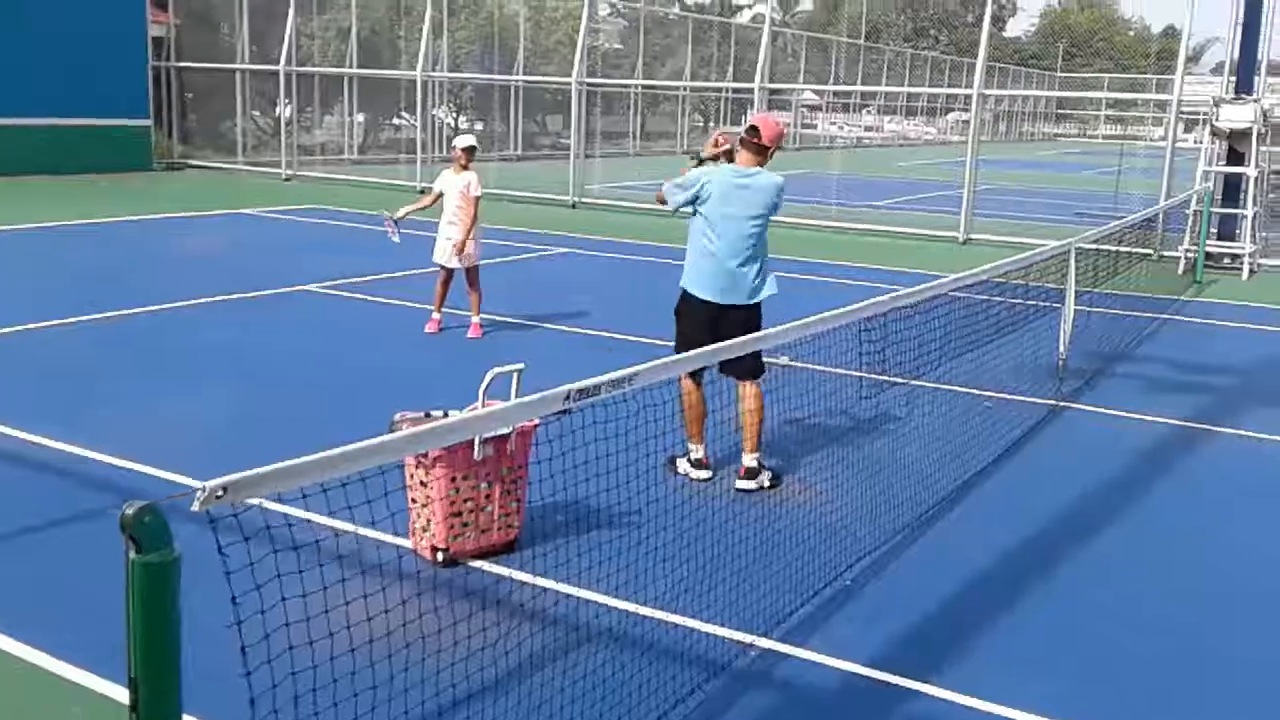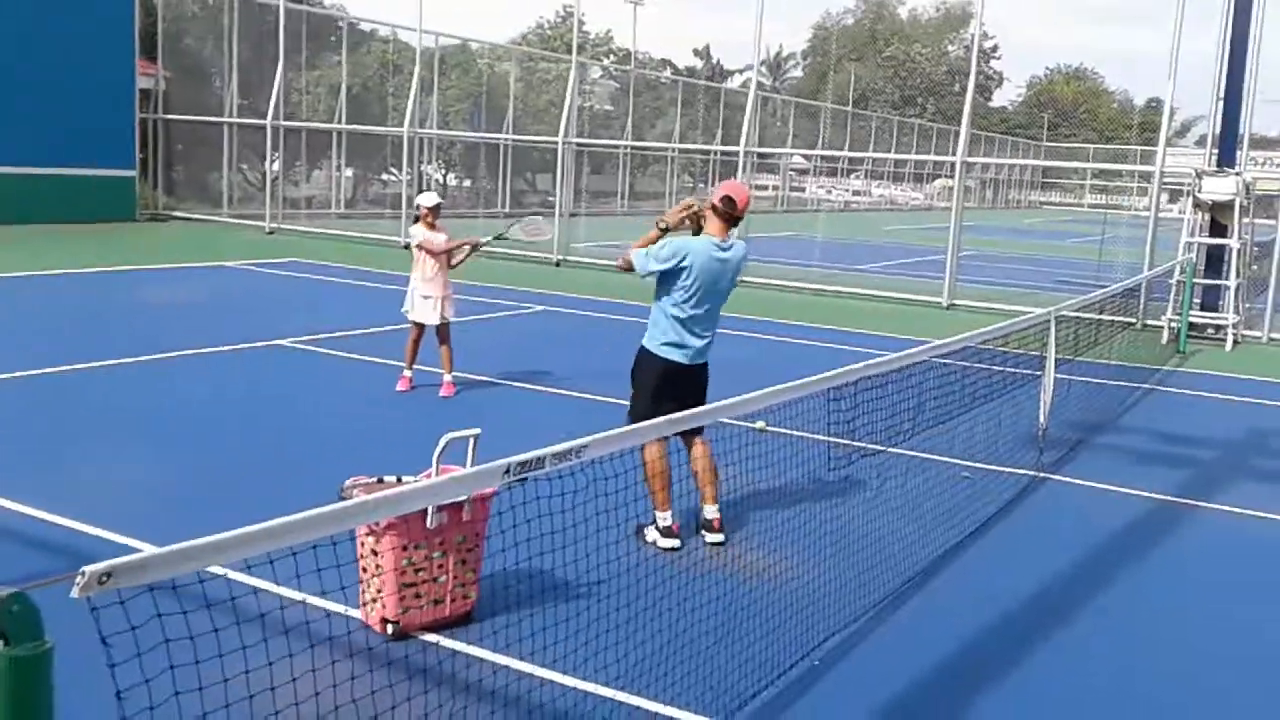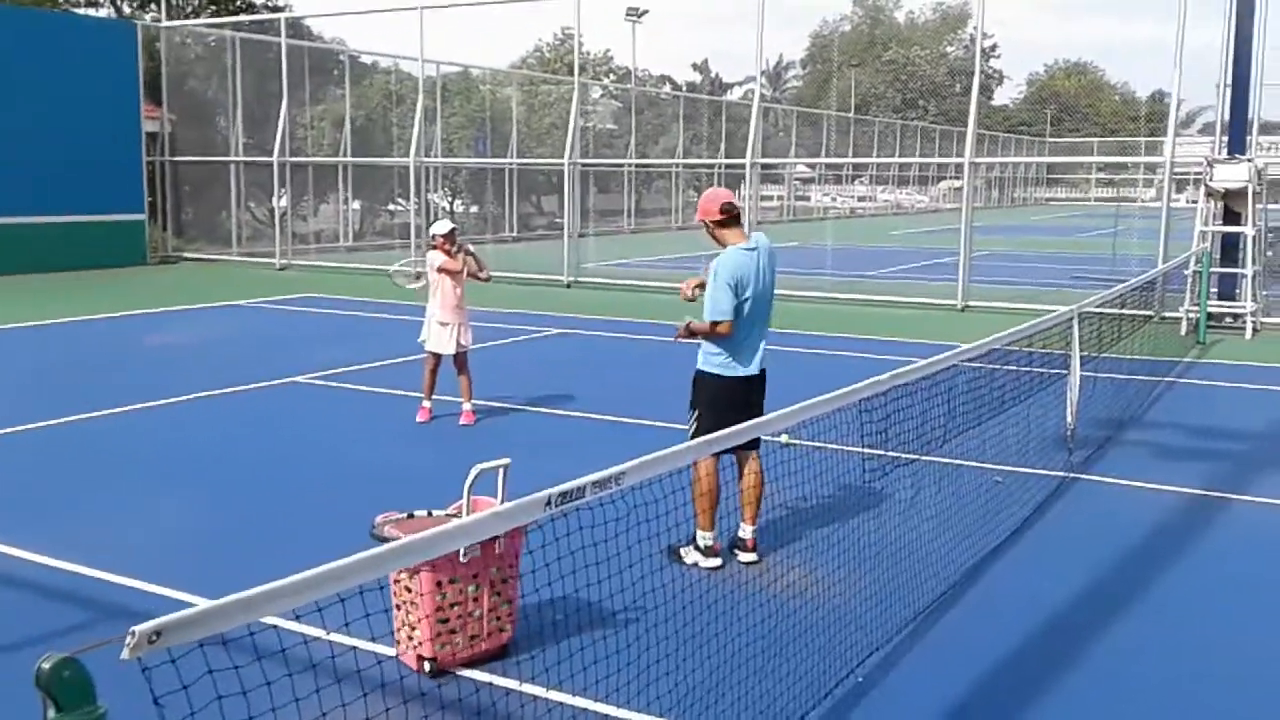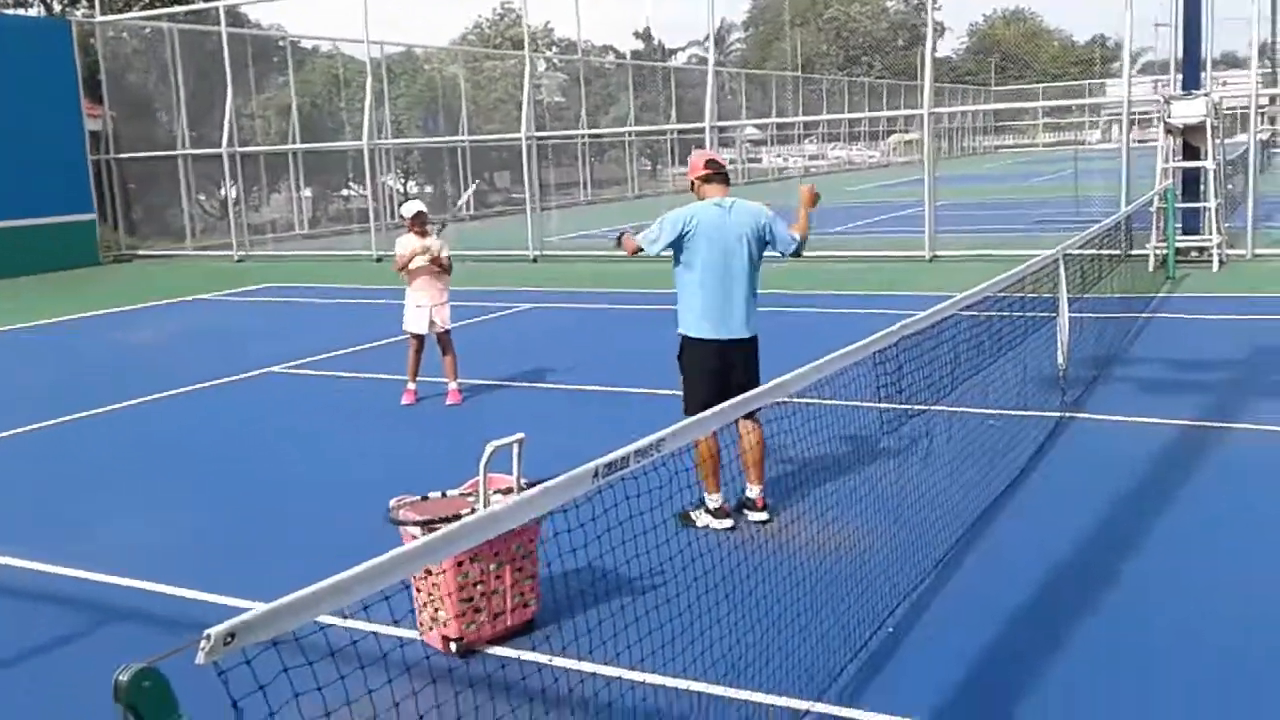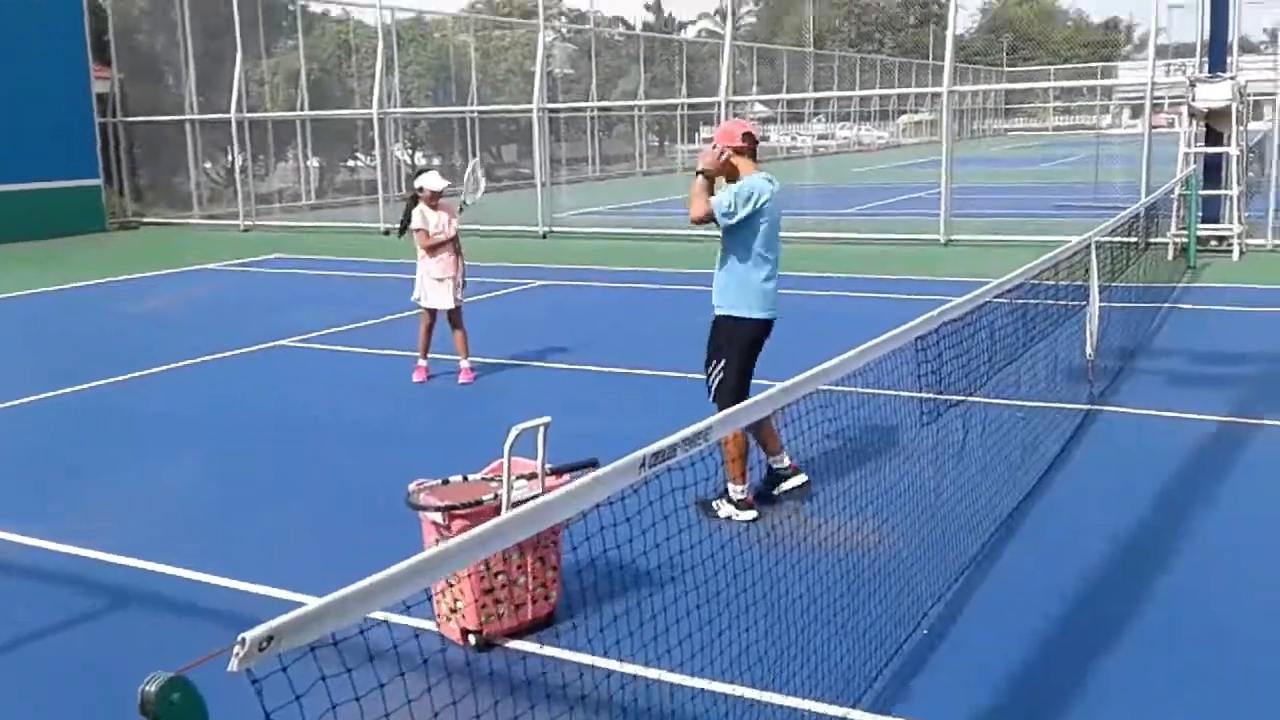
dt=0.7s
person 1, frame 1
left shoulder: (705, 178)
right shoulder: (774, 184)
left elbow: (663, 196)
left wrist: (703, 158)
right wrist: (730, 160)
left hip: (700, 294)
right hip: (745, 297)
left knee: (691, 375)
right knee: (749, 379)
left ankle: (697, 458)
right ankle: (751, 466)
person 1, frame 2
left shoulder: (682, 248)
right shoulder: (738, 252)
left elbow: (626, 262)
left wrist: (664, 225)
right wrist: (696, 227)
left hip: (659, 355)
right hip: (696, 358)
left knee: (652, 438)
right knee: (694, 434)
left ankle: (664, 525)
right ankle: (712, 518)
person 1, frame 3
left shoulder: (724, 266)
right shoulder: (764, 246)
left elbow: (723, 327)
left wrist: (692, 328)
right wrist: (703, 284)
left hip: (719, 373)
right hip: (753, 371)
left knee: (704, 455)
right knee: (748, 454)
left ankle: (705, 545)
right ankle: (747, 539)
person 1, frame 4
left shoulder: (685, 217)
right shoulder: (758, 213)
left elbow: (632, 247)
right elbow: (796, 246)
left wrist: (623, 237)
right wrist: (806, 207)
left hip: (700, 336)
right hip: (743, 334)
right knee: (748, 417)
left ankle: (714, 507)
right ankle: (755, 498)
person 1, frame 5
left shoulder: (748, 188)
right shoulder: (756, 186)
left elbow: (698, 214)
right elbow: (706, 202)
left wrist: (703, 173)
right wrist: (712, 176)
left hip: (738, 312)
right hip: (750, 309)
left knee: (727, 405)
right knee: (738, 398)
left ankle: (737, 497)
right ankle: (782, 467)
person 2, frame 1
left shoulder: (472, 178)
right shoulder: (445, 175)
left elbow: (473, 213)
right elbow: (430, 199)
left wrist: (463, 238)
right wrist: (407, 209)
left hip: (465, 236)
right hip: (446, 234)
left knee: (472, 279)
right knee: (444, 277)
left ankle: (476, 321)
right ankle: (436, 316)
person 2, frame 2
left shoulder: (442, 233)
right shoulder: (415, 231)
left elbow: (449, 263)
right elbow: (437, 249)
left wrist: (468, 250)
right wrist: (465, 242)
left hip: (442, 292)
right hip: (421, 291)
left knee: (444, 336)
right knee: (415, 335)
left ankle: (448, 379)
right ankle: (406, 375)
person 2, frame 3
left shoulder: (462, 260)
right shoulder: (433, 256)
left elbow: (485, 276)
right elbow: (457, 267)
left wrist: (472, 254)
right wrist: (461, 252)
left hip: (458, 318)
right hip: (438, 319)
left knee: (462, 365)
right knee: (432, 364)
left ankle: (467, 408)
right ankle: (426, 405)
person 2, frame 4
left shoulder: (436, 239)
right shoulder: (403, 241)
left elbow: (448, 269)
right elbow: (398, 267)
left wrist: (437, 259)
right wrist: (416, 251)
left hip: (438, 299)
right hip: (416, 300)
left knee: (446, 343)
right knee: (415, 345)
left ankle: (453, 387)
right ankle: (411, 387)
person 2, frame 5
left shoulder: (447, 210)
right shoulder: (418, 213)
left elbow: (456, 243)
right elbow: (425, 244)
left wrist: (461, 271)
right wrist: (448, 235)
left hip: (450, 273)
right hip: (430, 274)
left knee: (456, 320)
right knee: (427, 321)
left ankle: (465, 365)
right ankle: (421, 364)
